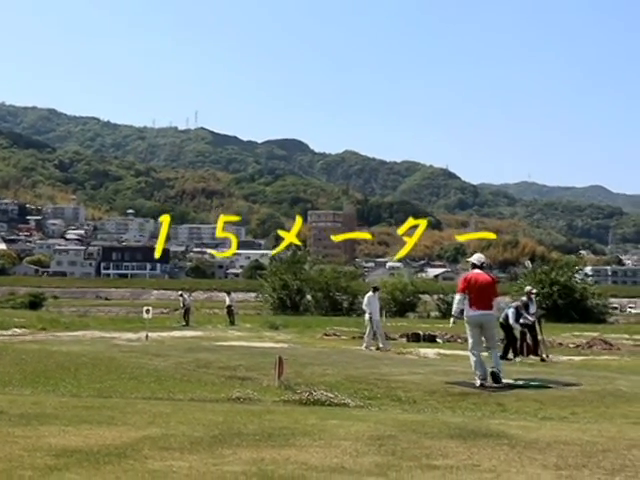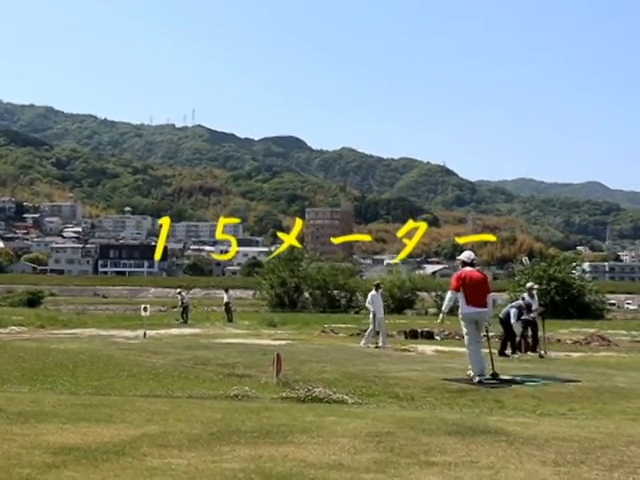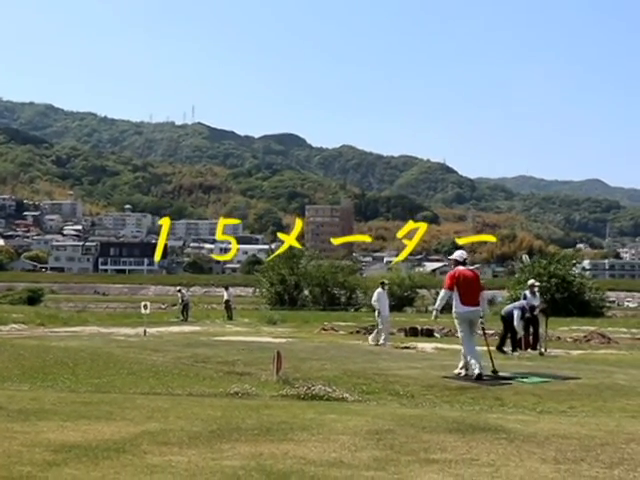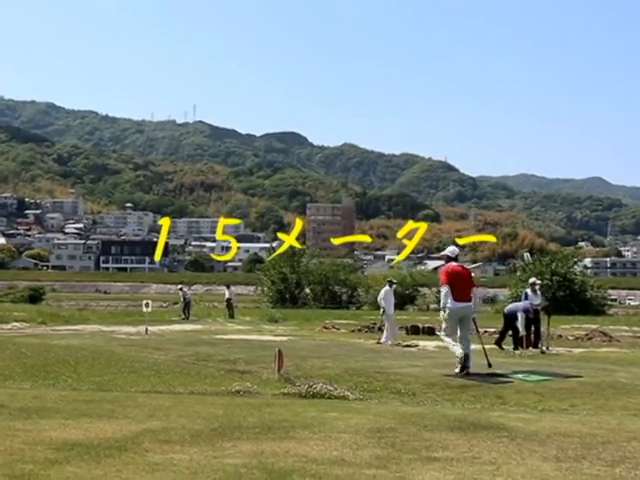
dt=0.2s
person 1, frame 1
left shoulder: (466, 277)
right shoulder: (491, 279)
left elbow: (459, 297)
right elbow: (495, 301)
left wrist: (454, 315)
right wrist: (493, 319)
left hip: (472, 315)
right hip: (488, 315)
left knee: (474, 349)
right knee: (492, 345)
left ankle: (481, 378)
right ankle: (495, 369)
person 1, frame 2
left shoulder: (459, 275)
right shoulder: (483, 275)
left elbow: (452, 294)
right elbow: (489, 297)
left wrist: (443, 311)
right wrist: (488, 317)
left hip: (467, 313)
right hip: (482, 312)
left knee: (471, 345)
right knee: (477, 342)
left ankle: (479, 374)
right ankle: (476, 370)
person 1, frame 3
left shoulder: (453, 274)
right shoulder: (475, 274)
left elbow: (445, 293)
right elbow: (482, 296)
left wrist: (436, 309)
right wrist: (483, 314)
left hip: (461, 311)
right hip: (475, 311)
left knee: (467, 342)
right knee: (468, 340)
left ankle: (477, 369)
right ankle: (464, 368)
person 1, frame 4
left shoulder: (446, 269)
right shoulder: (467, 270)
left elbow: (445, 289)
right elbow: (473, 291)
left wrist: (442, 308)
right wrist: (473, 309)
left hip: (453, 307)
right hip: (467, 307)
left knee: (446, 335)
right knee: (465, 337)
left ankle: (462, 354)
right ankle: (465, 366)
